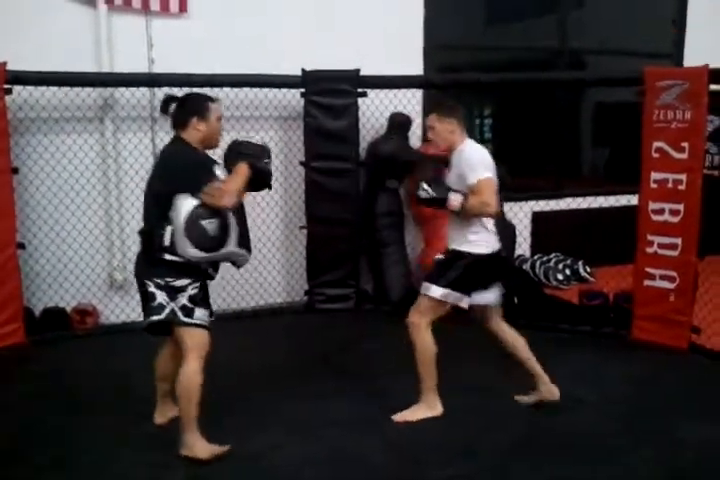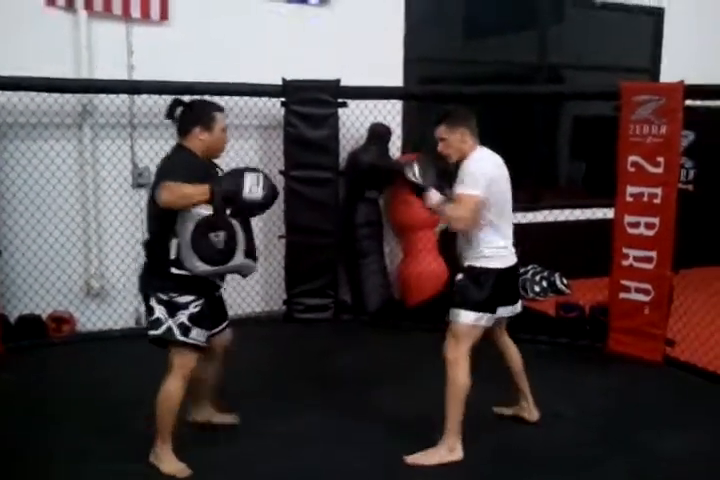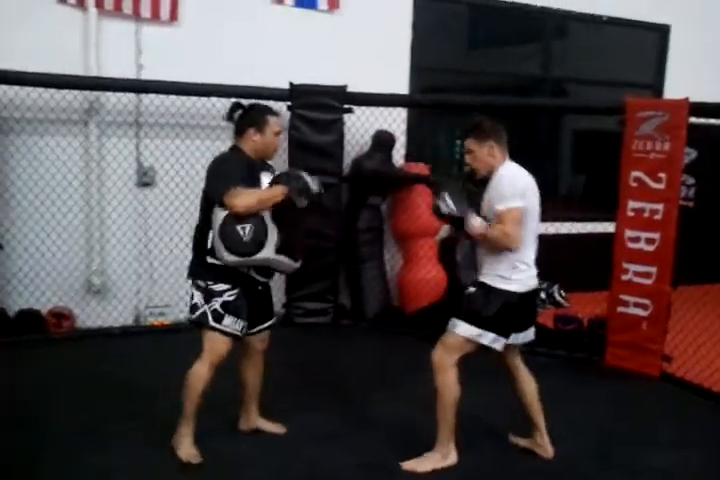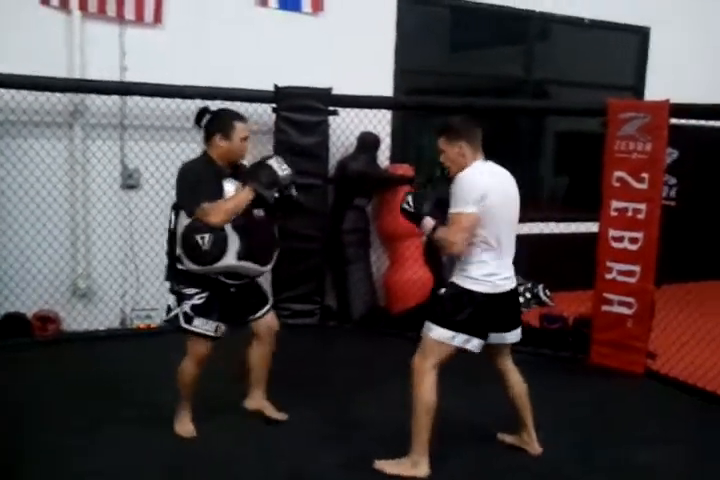
dt=0.5s
person 1, frame 1
left shoulder: (192, 158)
right shoulder: (180, 158)
left elbow: (221, 194)
right elbow: (224, 197)
left wrist: (243, 175)
right wrist: (244, 164)
left hip: (185, 267)
right hip: (169, 269)
left knee: (177, 341)
right knee: (196, 347)
left ankle: (165, 406)
right ankle: (191, 437)
person 1, frame 2
left shoulder: (202, 166)
right shoulder: (177, 165)
right elbow: (166, 197)
right wrist: (220, 190)
left hip: (198, 277)
right hip: (173, 282)
left knee: (220, 342)
right knee: (184, 365)
left ankle: (202, 407)
right ankle: (161, 449)
person 1, frame 3
left shoulder: (261, 169)
right shoulder: (227, 165)
left elbow: (265, 212)
right elbow: (240, 203)
right wrist: (284, 188)
left hip: (253, 273)
right hip: (219, 275)
left knee: (257, 345)
right knee: (215, 352)
left ankle: (250, 415)
right ankle: (185, 431)
person 1, frame 4
left shoulder: (238, 171)
right shoulder: (193, 173)
left elbow: (253, 212)
right elbow: (214, 216)
left wrist: (270, 189)
right wrist: (252, 187)
left hip: (238, 272)
right hip: (199, 277)
left knee: (268, 328)
right knee: (199, 351)
left ankle: (256, 397)
right ankle: (183, 412)
person 2, frame 1
left shoulder: (471, 155)
right shoulder: (464, 155)
left elbow: (488, 205)
left wrist: (449, 200)
right wrist: (441, 193)
left hip: (468, 255)
right hip: (483, 253)
left knee: (418, 320)
right knee: (494, 323)
left ankle: (429, 401)
right ankle: (544, 384)
person 2, frame 2
left shoulder: (476, 165)
right shoulder: (486, 161)
left elbow: (459, 221)
left wrist: (430, 196)
right wrist: (441, 197)
left hip: (485, 270)
right hip: (502, 265)
left knee: (456, 351)
right knee: (499, 334)
left ankle: (451, 444)
right ankle: (526, 405)
person 2, frame 3
left shoulder: (506, 179)
right shoulder: (515, 177)
left elbow: (509, 238)
left wrist: (471, 222)
right wrist: (476, 221)
left hip: (500, 291)
right hip: (522, 289)
left knee: (443, 358)
right knee: (514, 361)
left ankle: (445, 449)
right ankle: (541, 440)
person 2, frame 4
left shoulder: (468, 180)
right shoulder: (504, 177)
left elbow: (456, 244)
left wrist: (425, 222)
right wrist: (444, 219)
left hip: (472, 291)
right hip: (504, 288)
left knee: (424, 365)
right knee: (503, 360)
right ankle: (529, 436)
person 3, frame 1
left shoulder: (375, 145)
right shoulder: (397, 146)
right elbow: (416, 159)
left hip: (372, 200)
right hip: (387, 201)
left knee: (375, 247)
right knee: (393, 247)
left ankle: (382, 294)
right ankle: (398, 295)
person 3, frame 2
left shoulder: (355, 155)
right shoulder: (377, 156)
right elbow: (394, 170)
right wrist: (419, 169)
left hip: (351, 210)
right hip: (367, 210)
left knee: (355, 257)
right knee: (371, 256)
left ankle: (361, 304)
right ankle: (376, 304)
person 3, frame 3
left shoulder: (359, 161)
right shoulder: (380, 163)
right elbow: (399, 177)
right wrist: (426, 179)
left hip: (353, 216)
right hip: (368, 217)
left knee: (355, 263)
right knee: (371, 263)
left ankle: (359, 310)
right ankle: (374, 310)
person 3, frame 4
left shoulder: (344, 163)
right shoulder: (365, 165)
right elbow: (384, 178)
right wrist: (410, 180)
left hip: (338, 217)
right hip: (354, 218)
left knee: (341, 264)
right knee: (357, 263)
left ankle: (346, 310)
right ankle: (361, 310)
